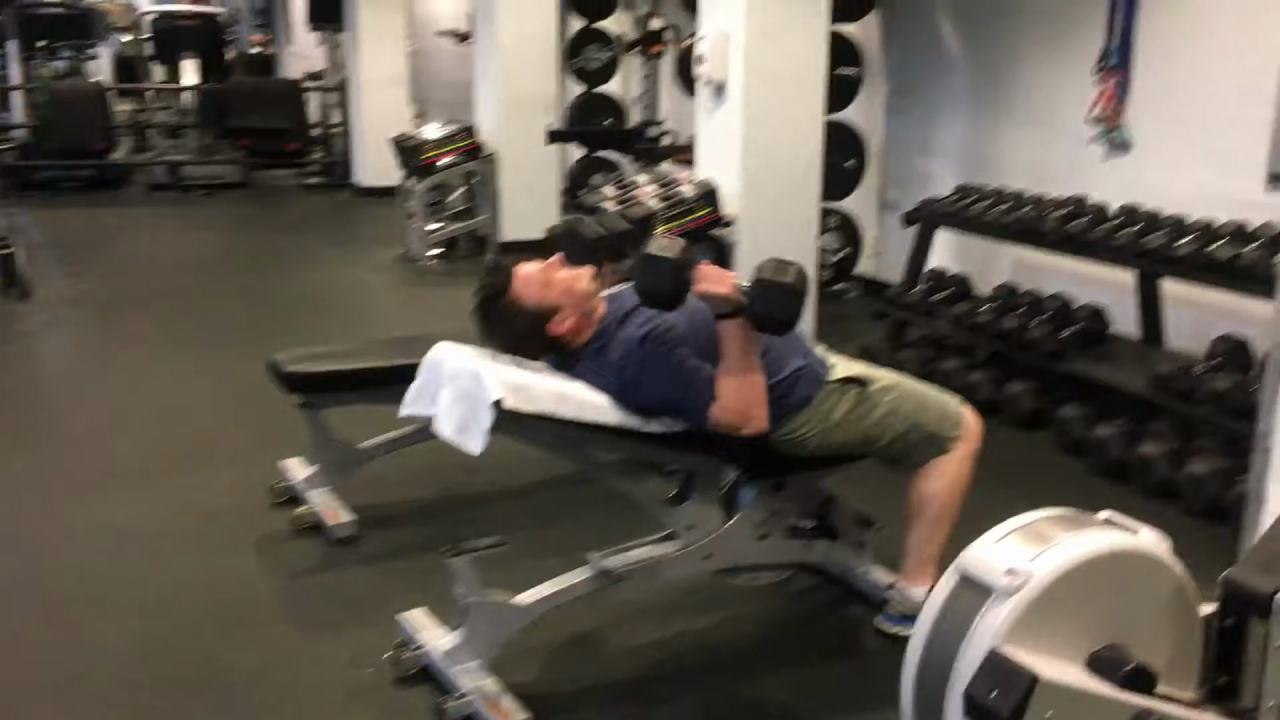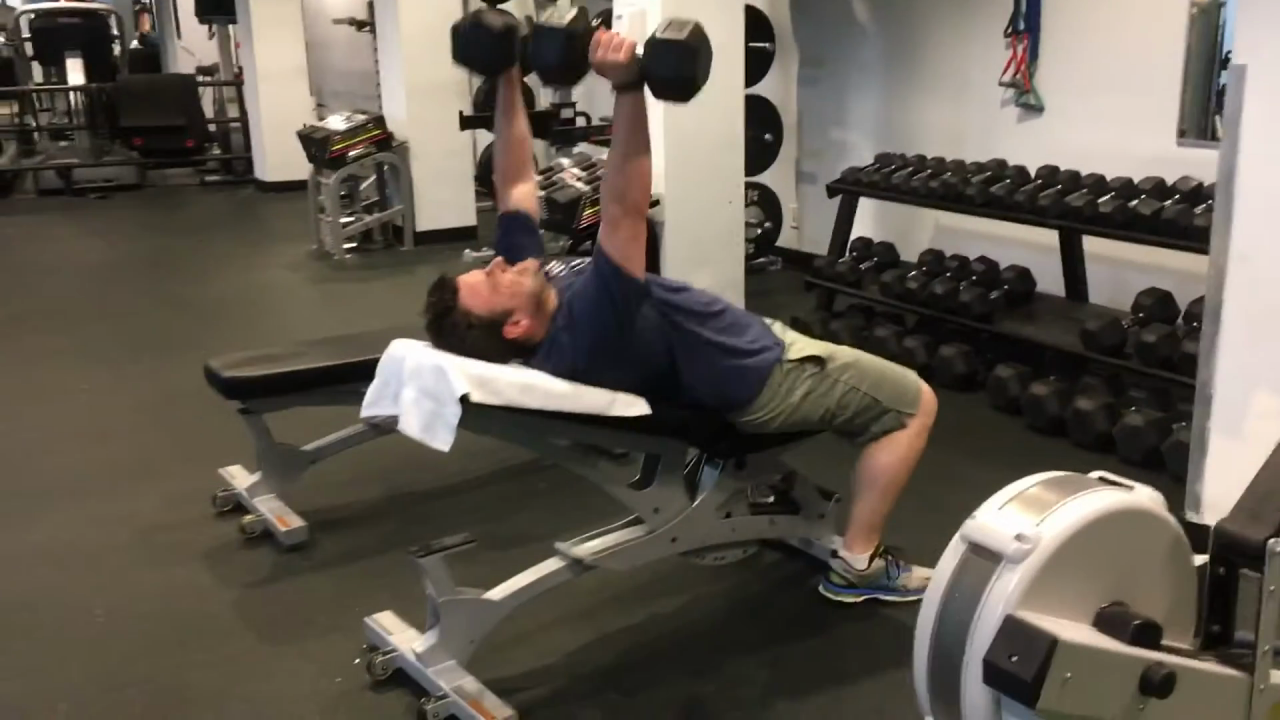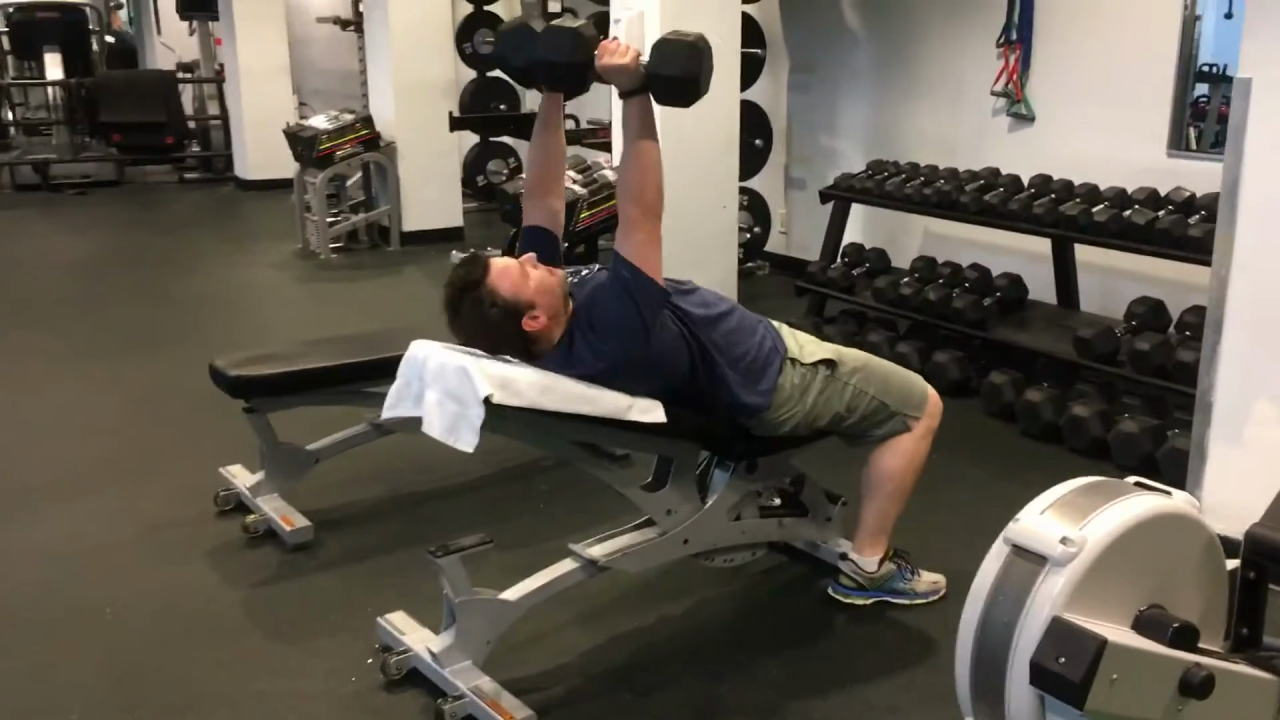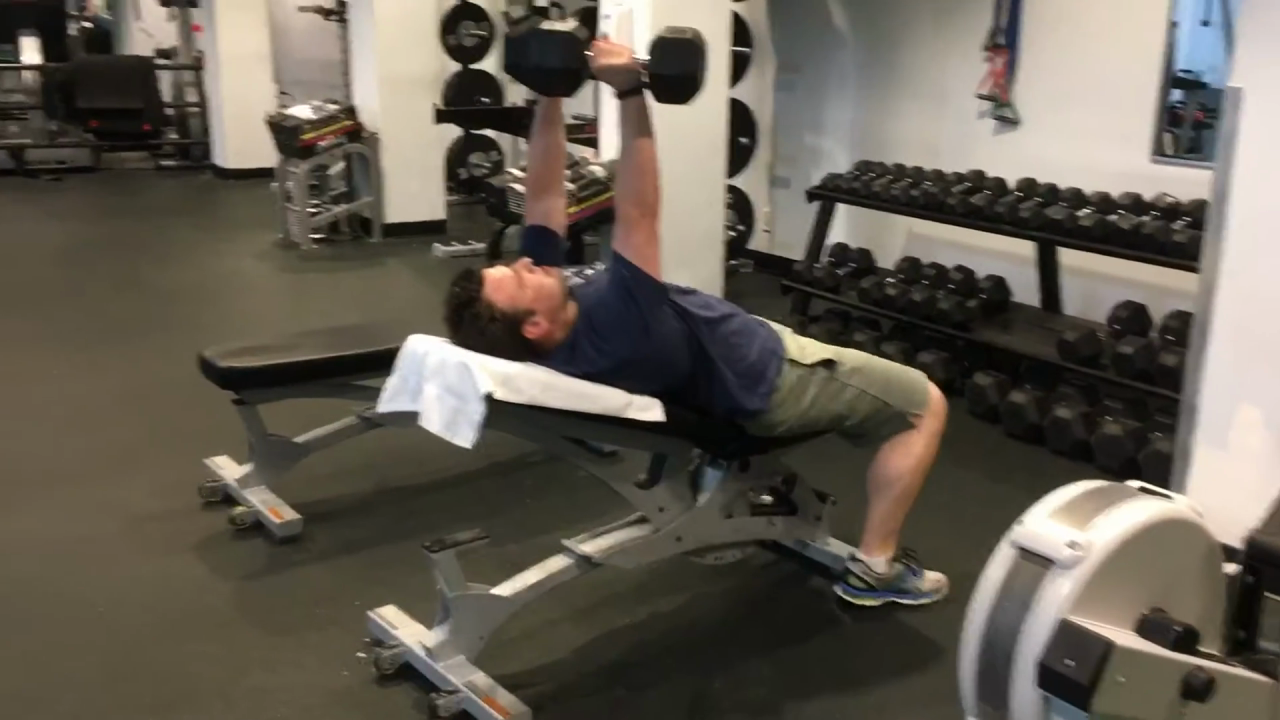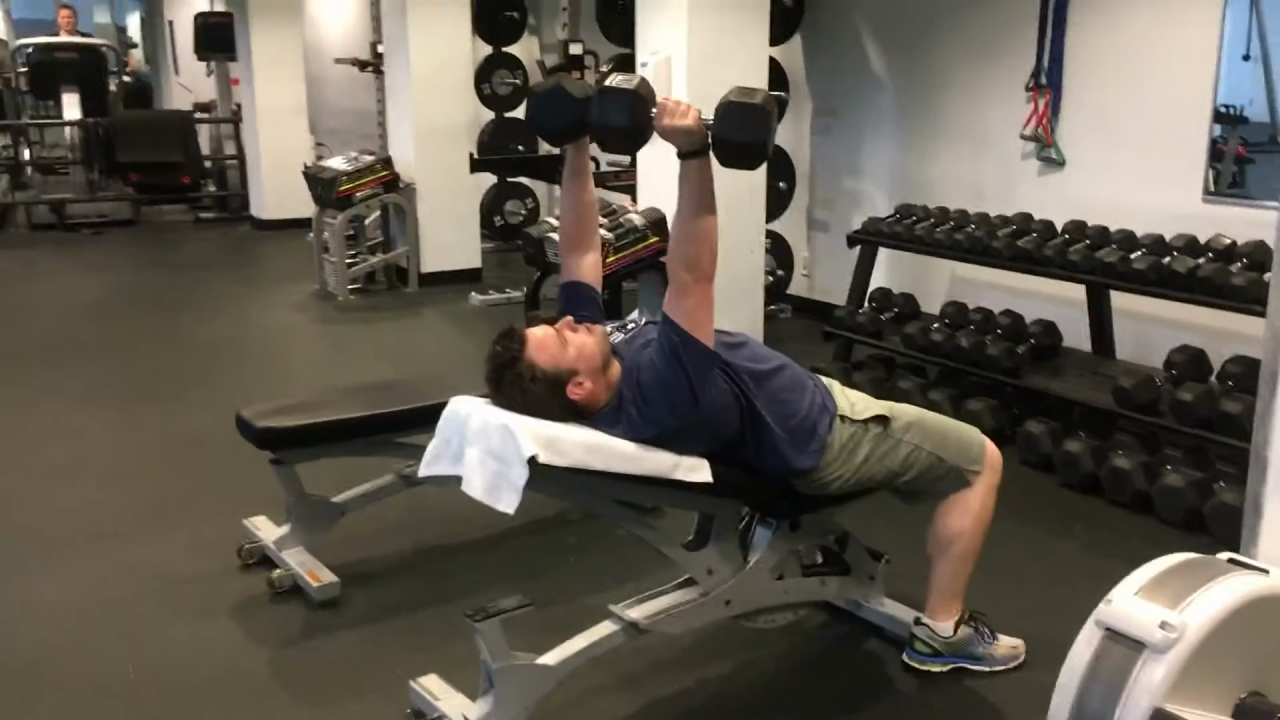
dt=0.5s
person 1, frame 1
left shoulder: (583, 340)
right shoulder: (631, 362)
right elbow: (747, 415)
right wrist: (729, 311)
right hip: (805, 396)
right knee: (960, 429)
right ankle: (914, 599)
person 1, frame 2
left shoulder: (519, 267)
right shoulder: (587, 331)
left elbow: (514, 183)
right elbow: (625, 212)
left wrist: (509, 78)
right wrist: (626, 86)
right hip: (759, 378)
right knee: (914, 402)
right ankle: (857, 564)
person 1, frame 3
left shoulder: (533, 293)
right shoulder: (610, 340)
left elbow: (543, 196)
right elbow: (640, 217)
left wrist: (552, 95)
right wrist: (634, 91)
right hip: (768, 381)
right knee: (919, 407)
right ankle: (868, 567)
person 1, frame 4
left shoulder: (535, 294)
right shoulder: (611, 340)
left elbow: (544, 195)
right elbow: (637, 216)
left wrist: (549, 94)
right wrist: (630, 91)
left hip: (743, 347)
right hip: (769, 380)
right knee: (925, 404)
right ankle: (875, 566)
person 1, frame 5
left shoulder: (583, 354)
right shoulder: (655, 403)
left elbow: (579, 250)
right elbow: (691, 279)
left wrist: (578, 147)
right wrist: (693, 152)
right hip: (817, 436)
right knee: (980, 460)
right ankle: (941, 631)
